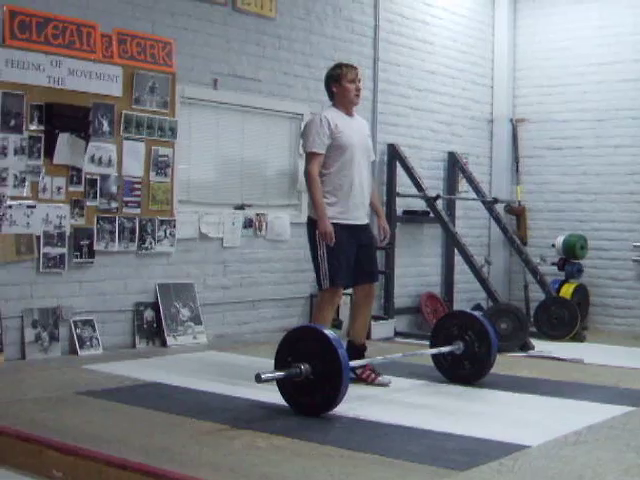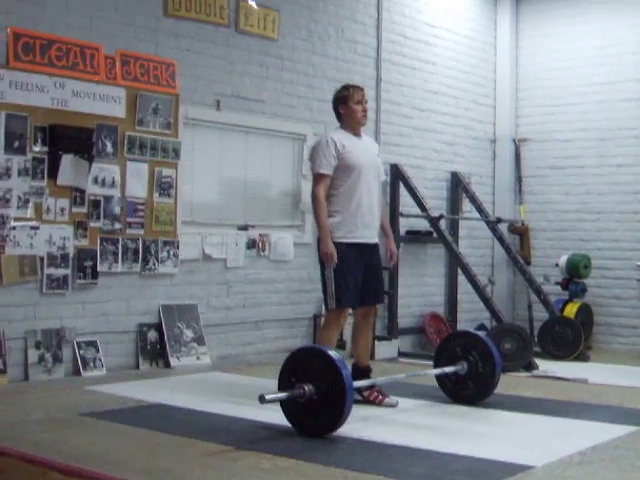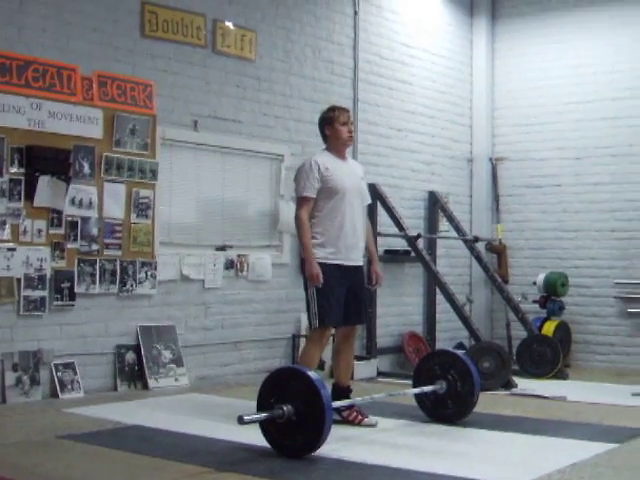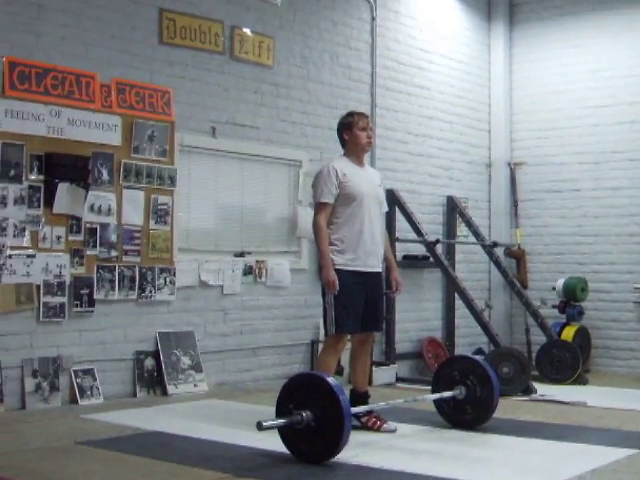
dt=0.3s
person 1, frame 1
left shoulder: (362, 125)
right shoulder: (324, 121)
right elbow: (312, 171)
left wrist: (380, 215)
right wrist: (322, 217)
left hip: (360, 222)
right hip: (333, 222)
left knee: (366, 288)
right knee: (332, 291)
left ankle: (356, 359)
person 1, frame 2
left shoulder: (371, 145)
right shoulder: (331, 142)
right elbow: (319, 192)
left wrist: (389, 236)
right wrist: (325, 237)
left hip: (368, 242)
right hip: (342, 242)
left knee: (368, 310)
right knee: (338, 311)
left ankle: (361, 380)
person 1, frame 3
left shoulder: (357, 168)
right shoulder: (315, 165)
right elbow: (302, 214)
left wrist: (374, 261)
right wrist: (310, 259)
left hip: (353, 263)
right hip: (325, 263)
left knee: (348, 331)
right knee: (321, 331)
left ankle: (341, 400)
person 1, frame 4
left shoulder: (374, 175)
right shoulder: (333, 170)
right elbow: (320, 220)
left wrist: (392, 266)
right wrist: (327, 266)
left hip: (372, 270)
right hip: (344, 269)
left knee: (365, 337)
right knee: (337, 338)
left ankle: (359, 406)
